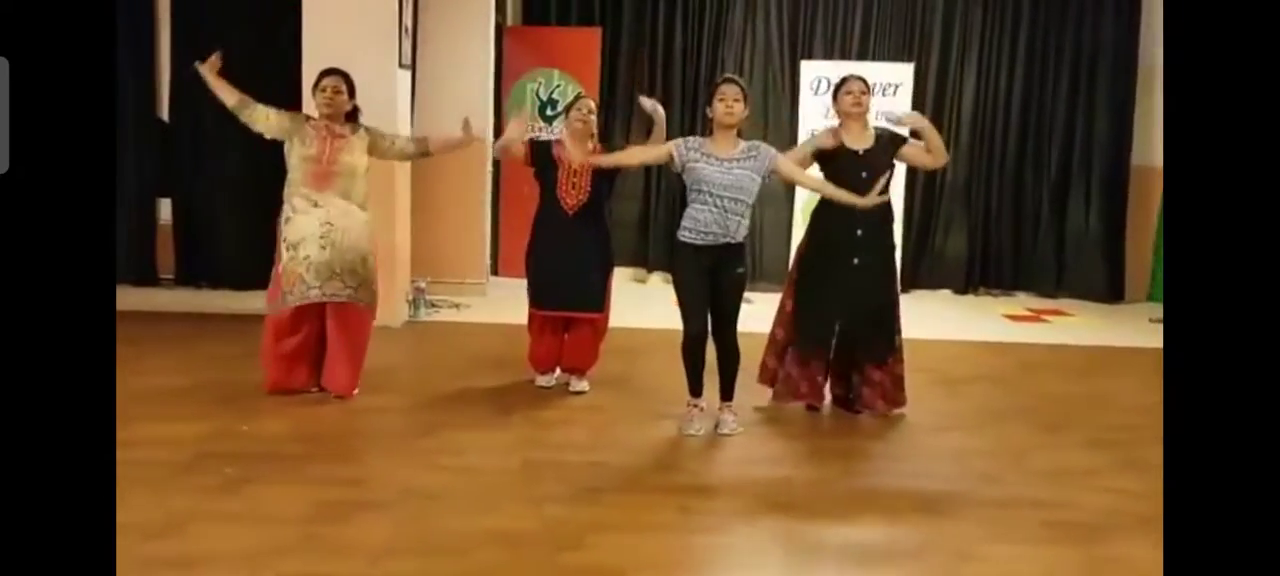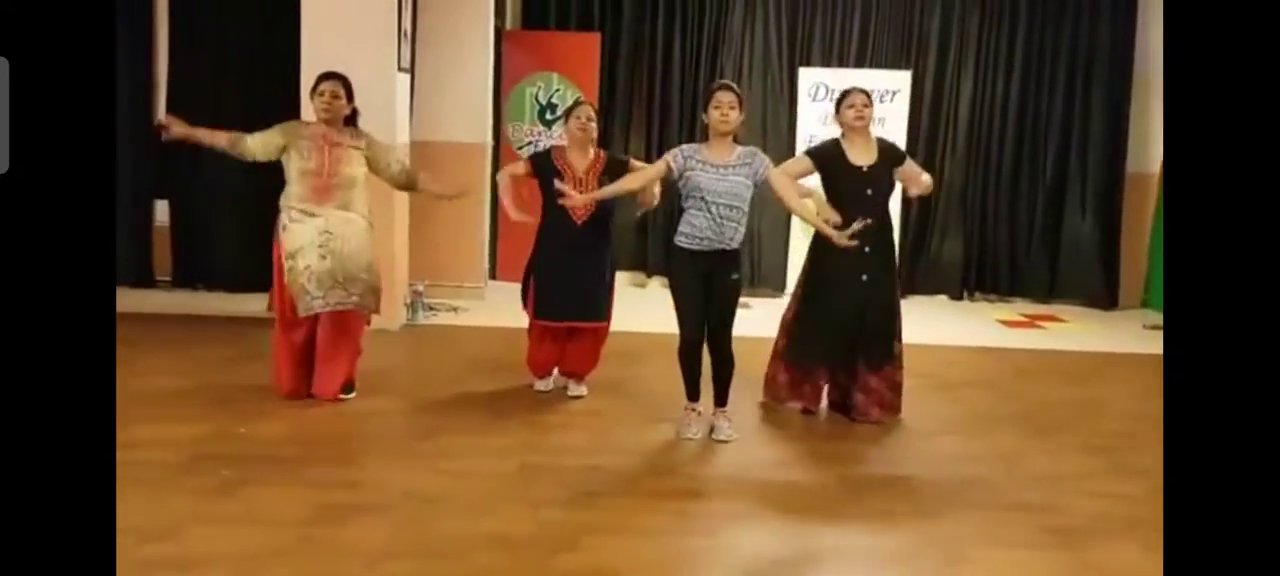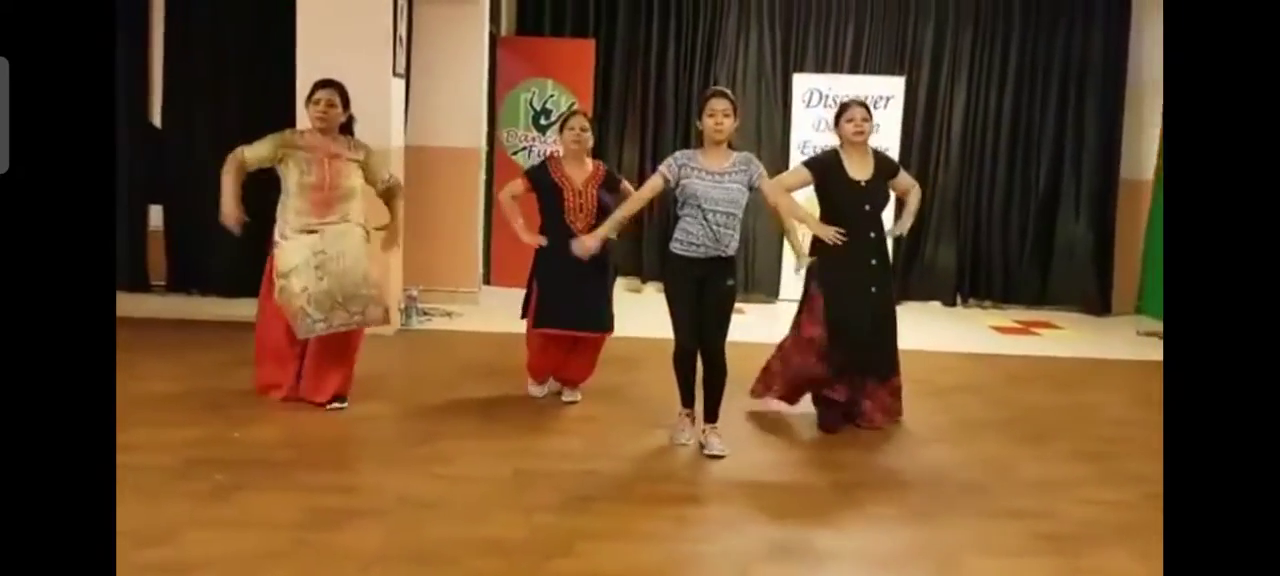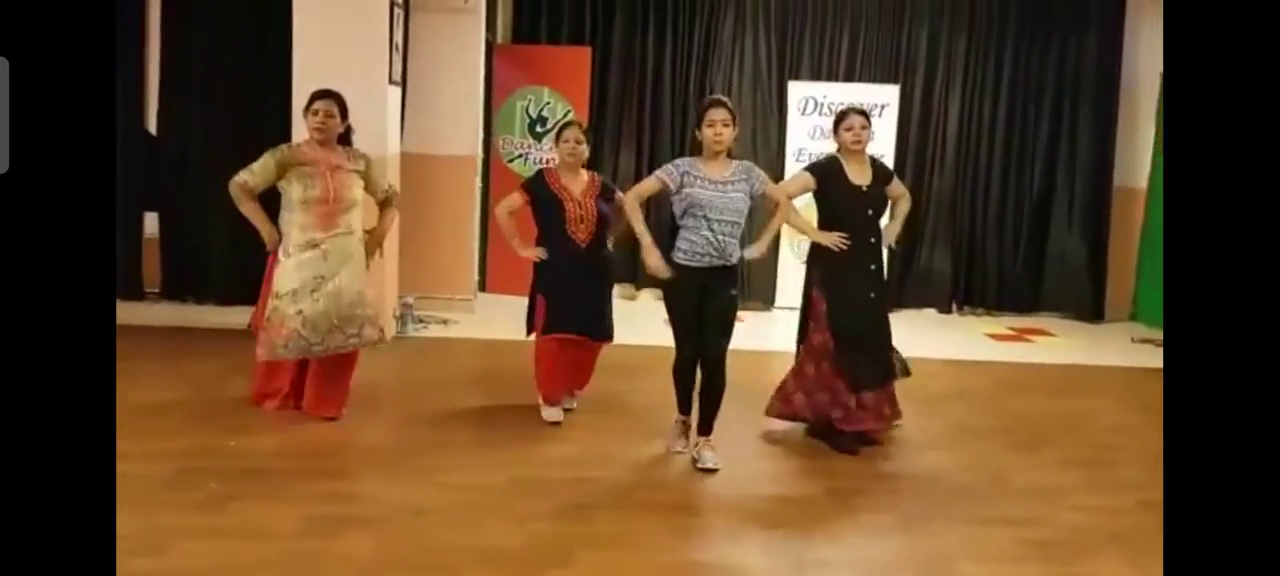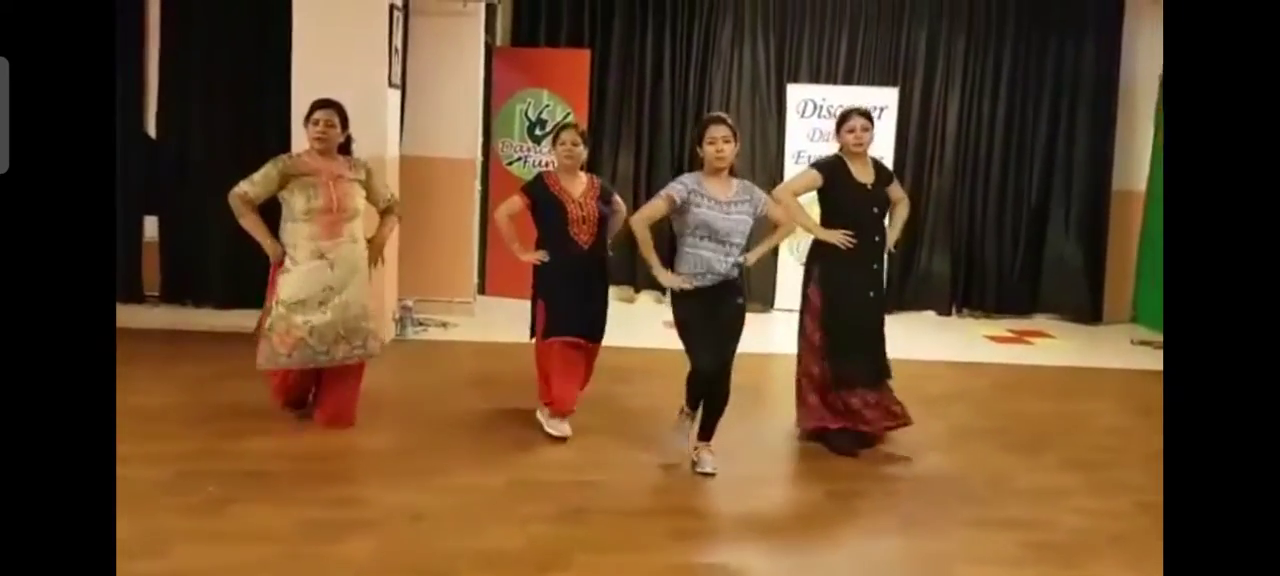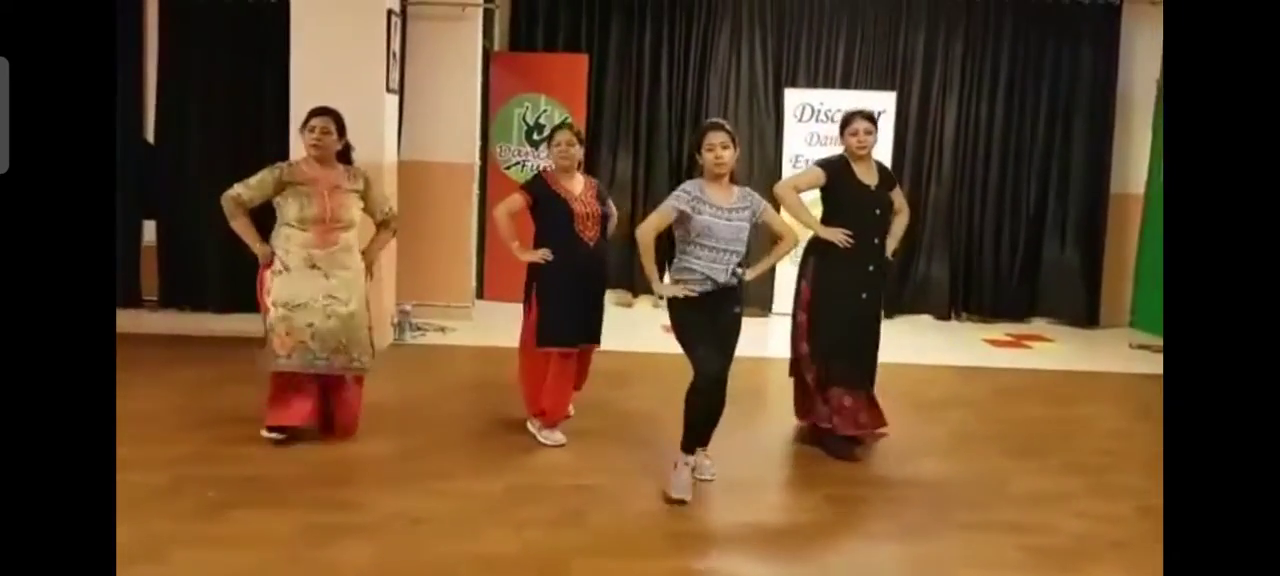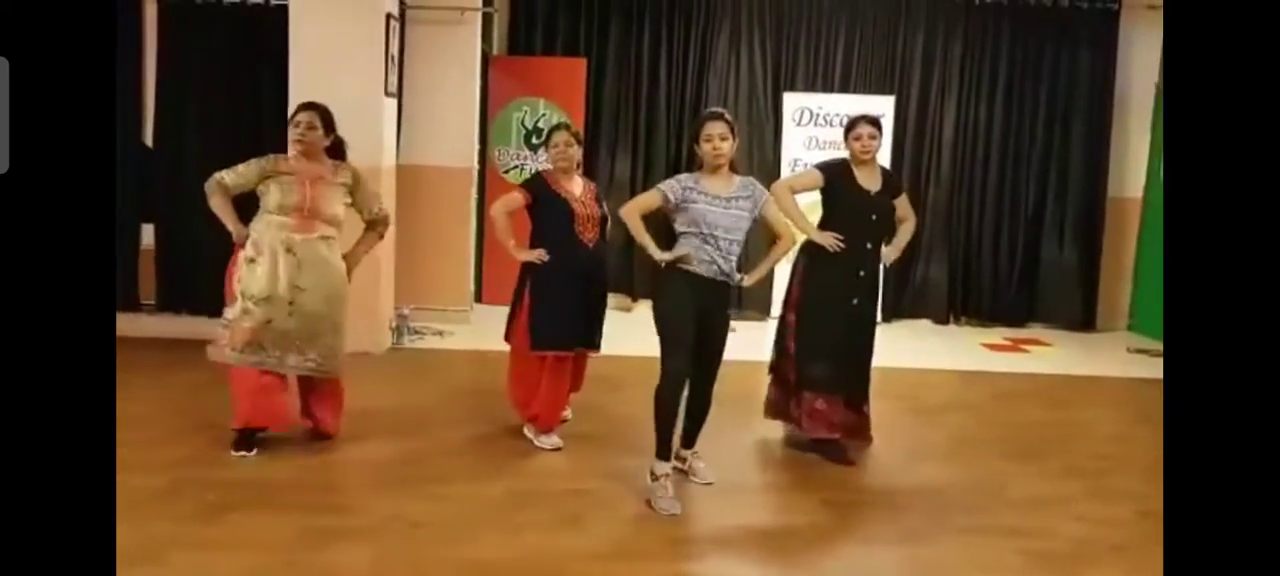
dt=0.2s
person 1, frame 1
left shoulder: (760, 154)
right shoulder: (691, 148)
left elbow: (806, 179)
right elbow: (641, 155)
left wrist: (859, 202)
right wrist: (589, 160)
left hip: (731, 253)
right hip: (690, 249)
left knee: (725, 333)
right knee: (695, 331)
left ankle: (728, 405)
right ankle: (695, 403)
person 1, frame 2
left shoulder: (753, 160)
right shoulder: (687, 154)
left elbow: (790, 195)
right elbow: (642, 177)
left wrist: (828, 231)
right wrist: (590, 196)
left hip: (726, 259)
right hip: (686, 255)
left knee: (720, 337)
right knee: (691, 337)
left ankle: (721, 411)
right ankle: (692, 407)
person 1, frame 3
left shoulder: (747, 165)
right shoulder: (681, 162)
left elbow: (780, 201)
right elbow: (640, 198)
left wrist: (816, 229)
right wrist: (601, 232)
left hip: (722, 266)
right hip: (681, 262)
left knee: (713, 347)
right knee: (685, 343)
left ankle: (711, 426)
right ankle: (686, 414)
person 1, frame 4
left shoulder: (747, 173)
right shoulder: (682, 169)
left elbow: (784, 203)
right elbow: (633, 198)
left wrist: (763, 242)
right wrist: (648, 245)
left hip: (724, 276)
right hip: (682, 272)
left knee: (713, 357)
right knee: (687, 353)
left ankle: (703, 439)
right ankle: (683, 421)
person 1, frame 5
left shoulder: (748, 192)
right shoulder: (686, 186)
left elbow: (787, 223)
right elbow: (640, 222)
left wrist: (754, 254)
right wrist: (659, 270)
left hip: (729, 292)
right hip: (690, 291)
left knee: (721, 372)
right knee: (704, 365)
left ankle: (703, 443)
right ankle: (688, 412)
person 1, frame 6
left shoulder: (749, 199)
right shoulder: (689, 194)
left elbow: (788, 237)
right elbow: (645, 232)
left wrist: (754, 271)
right wrist: (659, 284)
left hip: (727, 298)
right hip: (690, 296)
left knee: (719, 380)
right knee: (706, 373)
left ankle: (700, 448)
right ankle: (685, 458)
person 1, frame 7
left shoulder: (750, 189)
right shoulder: (683, 185)
left elbow: (785, 236)
right elbow: (630, 210)
left wrist: (753, 277)
right wrist: (656, 253)
left hip: (719, 292)
right hip: (680, 284)
left knee: (704, 379)
right knee: (675, 372)
left ankle: (686, 452)
right ankle: (660, 470)
person 2, frame 1
left shoulder: (888, 140)
right shoulder: (826, 142)
left elbow: (939, 160)
left wrist: (924, 127)
right wrist: (814, 147)
left hip: (875, 244)
right hip: (829, 240)
left knee: (868, 320)
right knee: (819, 314)
left ankle: (850, 390)
right ankle: (810, 387)
person 2, frame 2
left shoulder: (888, 152)
right shoulder: (827, 153)
left elbow: (922, 179)
right elbow: (779, 176)
left wrist: (923, 185)
left hip: (877, 255)
right hip: (834, 251)
left knee: (872, 330)
right knee: (824, 323)
left ankle: (848, 396)
right ankle: (808, 392)
person 2, frame 3
left shoulder: (883, 164)
right shoulder: (825, 164)
left elbow: (912, 188)
right elbow: (775, 187)
left wrist: (906, 219)
left hip: (874, 263)
right hip: (834, 263)
left knee: (873, 338)
right knee: (836, 336)
left ankle: (858, 405)
right ankle: (830, 403)
person 2, frame 4
left shoulder: (879, 170)
right shoulder: (824, 170)
left elbow: (903, 197)
right elbow: (777, 195)
left wrist: (893, 230)
right wrist: (814, 233)
left hip: (870, 271)
right hip: (833, 270)
left knee: (868, 344)
right knee: (839, 345)
left ankle: (859, 419)
right ankle: (833, 423)
person 2, frame 5
left shoulder: (880, 171)
right shoulder: (829, 169)
left elbow: (901, 202)
right elbow: (782, 194)
left wrist: (892, 233)
right wrist: (819, 231)
left hip: (870, 271)
right hip: (834, 269)
left knee: (864, 346)
right knee: (838, 346)
left ankle: (855, 422)
right ankle: (832, 424)
person 2, frame 6
left shoulder: (884, 175)
right shoulder: (833, 169)
left elbow: (901, 211)
right elbow: (784, 189)
left wrist: (892, 241)
right wrist: (819, 228)
left hip: (869, 273)
right hip: (831, 268)
left knee: (859, 347)
right knee: (831, 345)
left ankle: (851, 423)
right ankle: (829, 426)
person 2, frame 7
left shoulder: (889, 182)
right shoulder: (833, 172)
left elbow: (907, 220)
right elbow: (781, 188)
left wrist: (894, 249)
right wrist: (810, 231)
left hip: (864, 277)
right hip: (824, 271)
left knee: (853, 352)
right knee: (821, 347)
left ankle: (845, 425)
right ankle: (822, 431)
person 3, frame 1
left shoulder: (365, 136)
right shoulder: (297, 126)
left elbow: (411, 147)
right elbow: (248, 110)
left wrist: (459, 141)
right wrist: (210, 77)
left hip: (349, 231)
right hip: (303, 229)
left knee: (347, 306)
right knee: (301, 306)
left ankle: (343, 377)
right ankle: (301, 376)
person 3, frame 2
left shoulder: (363, 143)
right shoulder: (293, 134)
left elbow: (401, 174)
right elbow: (241, 143)
left wrist: (438, 191)
right wrist: (189, 132)
left hip: (347, 236)
right hip: (300, 236)
left knee: (345, 308)
right knee: (298, 312)
left ankle: (338, 380)
right ankle: (300, 382)
person 3, frame 3
left shoulder: (359, 152)
right shoulder: (287, 143)
left elbow: (391, 187)
right elbow: (238, 159)
left wrist: (395, 222)
right wrist: (230, 201)
left hip: (344, 248)
right hip: (295, 246)
left knee: (339, 317)
right knee: (290, 319)
left ankle: (330, 389)
right ankle: (287, 386)
person 3, frame 4
left shoulder: (359, 162)
right shoulder: (285, 157)
left elbow: (389, 198)
right elbow: (240, 185)
left wrist: (380, 232)
right wrist: (266, 229)
left hip: (344, 262)
right hip: (295, 258)
left knee: (339, 332)
right knee: (291, 330)
left ankle: (326, 401)
right ankle: (285, 395)
person 3, frame 5
left shoulder: (360, 171)
right shoulder: (286, 167)
left elbow: (390, 206)
right elbow: (239, 198)
left wrist: (379, 240)
right wrist: (268, 242)
left hip: (348, 271)
right hip: (299, 268)
left knee: (344, 340)
right knee: (296, 336)
left ankle: (331, 410)
right ankle: (295, 395)
person 3, frame 6
left shoulder: (358, 180)
right shoulder: (283, 174)
left elbow: (388, 219)
right elbow: (233, 200)
left wrist: (370, 254)
right wrist: (256, 243)
left hip: (342, 277)
right hip: (291, 274)
left knee: (343, 349)
right knee: (292, 343)
left ankle: (335, 419)
right ankle: (286, 417)
person 3, frame 7
left shoulder: (347, 177)
right shoulder: (270, 166)
left elbow: (379, 219)
right elbow: (216, 185)
left wrist: (354, 256)
right wrist: (234, 227)
left hip: (319, 274)
right hip: (264, 267)
left knee: (316, 349)
right knee: (254, 344)
left ankle: (324, 420)
right ankle: (252, 424)
person 4, frame 1
right shoulder: (545, 150)
right elbow: (502, 150)
left wrist: (659, 118)
right wrist: (509, 137)
left hip: (590, 248)
right hip: (549, 245)
left knee: (588, 313)
right knee: (546, 310)
left ankle: (577, 370)
right ankle: (545, 367)
person 4, frame 2
left shoulder: (609, 162)
right shoulder: (547, 159)
right elbow: (505, 174)
left wrist: (651, 193)
right wrist: (513, 209)
left hip: (594, 254)
right hip: (553, 252)
left knee: (590, 318)
right knee: (547, 316)
left ankle: (575, 374)
right ankle: (543, 371)
person 4, frame 3
left shoulder: (604, 174)
right shoulder: (545, 171)
left elbow: (631, 195)
right elbow: (506, 194)
right wrist: (523, 231)
left hip: (595, 264)
right hip: (555, 262)
left knee: (590, 328)
right knee: (548, 326)
left ankle: (571, 381)
right ankle: (539, 376)
person 4, frame 4
left shoulder: (599, 185)
right shoulder: (541, 182)
right elbow: (502, 210)
left wrist: (607, 239)
right wrist: (521, 247)
left hip: (594, 274)
right hip: (555, 273)
left knee: (588, 339)
right knee: (555, 337)
left ankle: (568, 390)
right ankle: (550, 397)
person 4, frame 5
left shoulder: (598, 186)
right shoulder: (541, 185)
left elbow: (620, 211)
right elbow: (501, 214)
left wrist: (604, 242)
right wrist: (521, 251)
left hip: (592, 277)
right hip: (555, 276)
left knee: (586, 343)
right knee: (558, 342)
left ankle: (567, 396)
right ankle: (552, 409)
person 4, frame 6
left shoulder: (594, 187)
right shoulder: (541, 184)
left elbow: (612, 216)
right elbow: (501, 212)
right wrist: (521, 250)
left hip: (589, 279)
right hip: (553, 278)
left knee: (579, 345)
right knee: (550, 347)
left ankle: (561, 400)
right ankle: (543, 417)
person 4, frame 7
left shoulder: (590, 188)
right shoulder: (540, 184)
left elbow: (604, 221)
right elbow: (498, 210)
right wrist: (517, 250)
left hip: (587, 283)
right hip: (549, 279)
left knee: (574, 348)
right knee: (545, 350)
left ankle: (558, 404)
right ankle: (539, 422)
